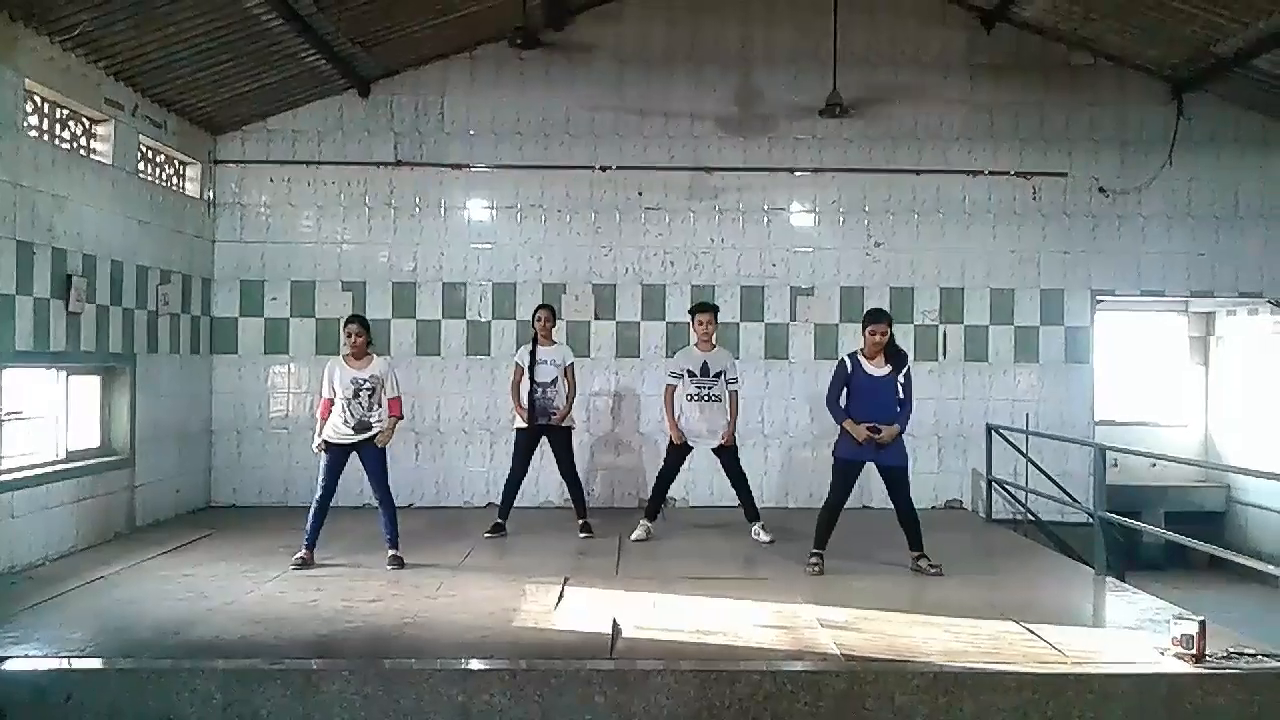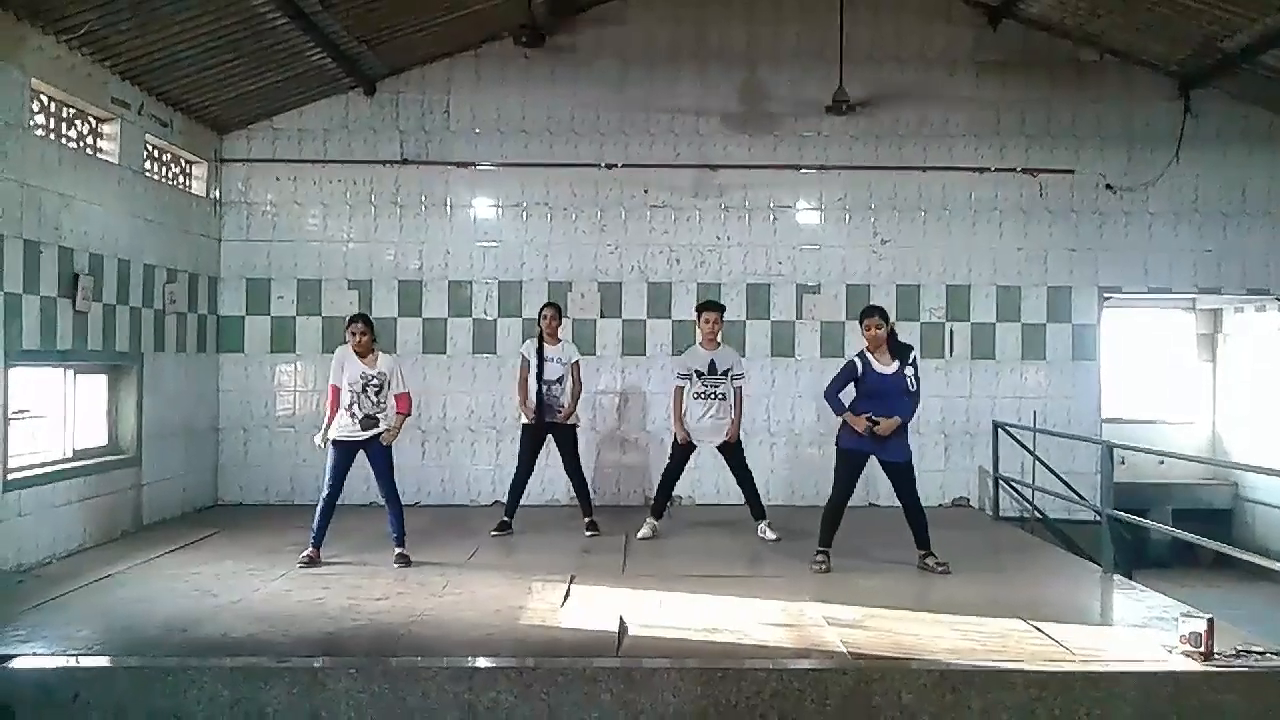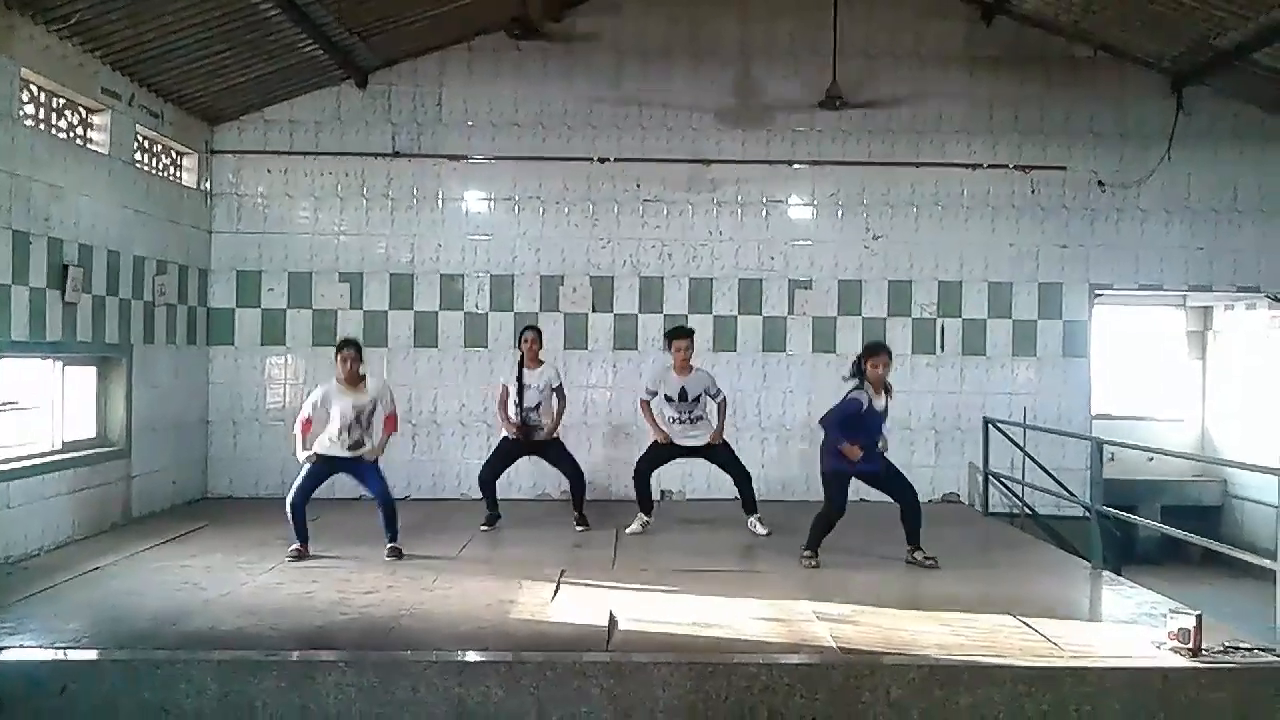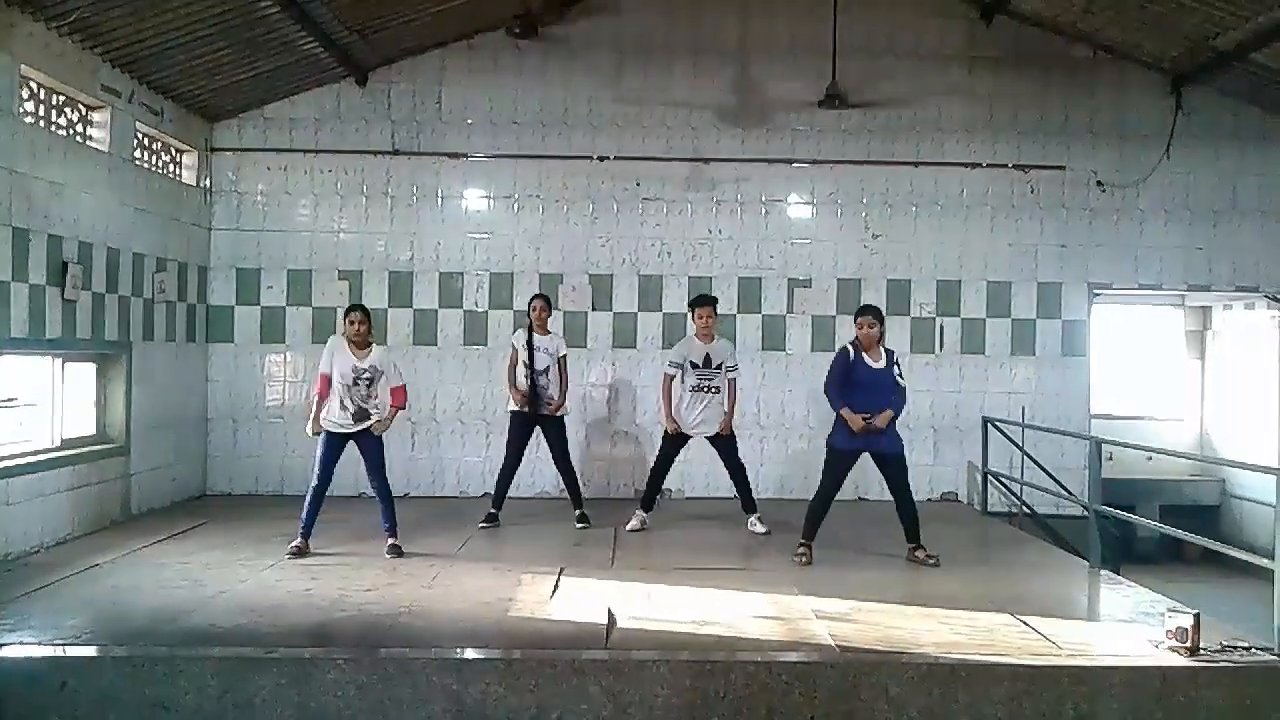
dt=1s
person 1, frame 1
left shoulder: (899, 363)
right shoulder: (849, 363)
left elbow: (907, 403)
right elbow: (832, 400)
left wrist: (896, 428)
right wrist: (851, 427)
left hip: (890, 442)
right hip: (853, 441)
left knee: (903, 500)
right knee: (835, 499)
left ankle: (918, 556)
right ankle: (816, 553)
person 1, frame 2
left shoulder: (907, 356)
right shoulder: (859, 362)
left elbow: (913, 397)
right elbow: (830, 393)
left wrist: (896, 421)
right wrist: (851, 419)
left hip: (894, 438)
right hip: (856, 436)
left knee: (910, 497)
right knee: (840, 495)
left ankle: (925, 554)
right ankle: (822, 551)
person 1, frame 3
left shoulder: (882, 391)
right shoulder: (859, 397)
right elbow: (827, 421)
left wrist: (880, 439)
right wrist: (846, 448)
left hip: (869, 457)
right hip: (839, 458)
left knee: (909, 496)
right knee: (835, 507)
left ankle: (914, 549)
right ankle: (810, 549)
person 1, frame 4
left shoulder: (891, 358)
right shoulder: (848, 353)
left elbow: (900, 394)
right elbow: (831, 388)
left wrist: (888, 414)
right wrist: (848, 415)
left hip: (885, 434)
right hip: (847, 435)
left knee: (902, 491)
right knee: (827, 490)
left ankle: (915, 547)
right ankle: (805, 543)
person 2, frame 1
left shoulder: (382, 365)
right shoulder: (334, 366)
left elbow: (394, 403)
right elbow: (326, 404)
left wrist: (389, 430)
right wrist: (318, 435)
left hip: (370, 437)
right hip: (336, 438)
left knee: (382, 493)
right knee: (323, 494)
left ankle: (393, 549)
right ankle: (307, 550)
person 2, frame 2
left shoulder: (388, 362)
right shoulder: (342, 355)
left elbow: (403, 400)
right elbow: (334, 395)
left wrist: (395, 429)
right wrist: (324, 429)
left hip: (377, 436)
right hip: (343, 436)
left knee: (388, 491)
right knee: (330, 491)
left ankle: (400, 547)
right ankle: (314, 548)
person 2, frame 3
left shoulder: (377, 388)
right shoulder: (327, 391)
left elbow: (390, 417)
right elbow: (303, 420)
left wrist: (379, 447)
right wrist: (302, 450)
left hip: (361, 456)
right hip: (327, 454)
left knee: (384, 497)
right knee: (295, 499)
left ankle: (392, 542)
right ankle: (301, 543)
person 2, frame 4
left shoulder: (381, 355)
right shoulder: (334, 345)
left elbow: (398, 391)
right elbow: (323, 383)
left wrist: (387, 420)
right wrist: (314, 418)
left hip: (368, 427)
right hip: (334, 426)
left knee: (379, 482)
right knee: (319, 482)
left ankle: (392, 538)
right ankle: (302, 539)
person 3, frame 1
left shoulder: (726, 358)
right shoulder: (682, 357)
left elbow: (733, 394)
right elbow: (669, 392)
left wrist: (732, 428)
right wrist: (672, 426)
left hip: (719, 431)
right hip: (686, 430)
left knee: (737, 476)
right knee: (666, 475)
left ankle: (756, 524)
right ankle: (647, 522)
person 3, frame 2
left shoulder: (731, 356)
right shoulder: (689, 356)
left elbow: (738, 391)
right elbow: (679, 390)
left wrist: (736, 423)
right wrist: (677, 424)
left hip: (724, 428)
right hip: (690, 428)
left knee: (743, 474)
right knee: (671, 472)
left ankle: (762, 522)
right ankle: (653, 520)
person 3, frame 3
left shoulder: (704, 377)
right shoulder: (660, 376)
left elbow: (721, 400)
right elbow: (644, 401)
left wrist: (719, 429)
right wrist: (657, 429)
left hip: (705, 437)
right hip: (671, 438)
left knee: (740, 473)
right knee: (641, 470)
left ankle: (753, 517)
right ankle: (644, 516)
person 3, frame 4
left shoulder: (726, 347)
right shoulder: (684, 346)
left elbow: (731, 383)
right elbow: (667, 381)
left wrist: (729, 417)
right wrist: (668, 417)
left hip: (716, 421)
right hip: (683, 420)
left knee: (736, 466)
right knee: (661, 465)
left ankle: (752, 515)
right ankle: (643, 512)
person 4, frame 1
left shoulder: (564, 351)
right shoulder: (525, 351)
left elbow: (572, 385)
right elbow: (515, 383)
left wrist: (567, 409)
right wrist: (518, 408)
left hip: (558, 421)
right hip: (529, 420)
left knee: (568, 471)
right knee: (517, 471)
left ankle: (583, 520)
right ankle: (501, 521)
person 4, frame 2
left shoulder: (569, 349)
right shoulder: (530, 346)
left elbow: (577, 383)
right elbow: (522, 379)
left wrist: (572, 408)
right wrist: (523, 405)
left hip: (563, 418)
right hip: (534, 418)
left knee: (574, 469)
right knee: (523, 469)
left ankle: (588, 518)
right ankle: (507, 519)
person 4, frame 3
left shoulder: (550, 370)
right shoulder: (514, 371)
left elbow: (561, 399)
right elbow: (503, 399)
left wrist: (555, 424)
right wrist: (506, 422)
left hip: (545, 437)
right hip: (515, 437)
left knee: (575, 474)
right knee: (486, 475)
left ankle: (578, 513)
right ankle: (493, 512)
person 4, frame 4
left shoulder: (558, 341)
right shoulder: (521, 335)
left elbow: (563, 375)
right elbow: (512, 366)
left wrist: (561, 400)
right wrist: (513, 390)
left hip: (551, 409)
right hip: (523, 407)
left knee: (563, 460)
right knee: (511, 460)
left ankle: (579, 510)
right ankle: (494, 511)
